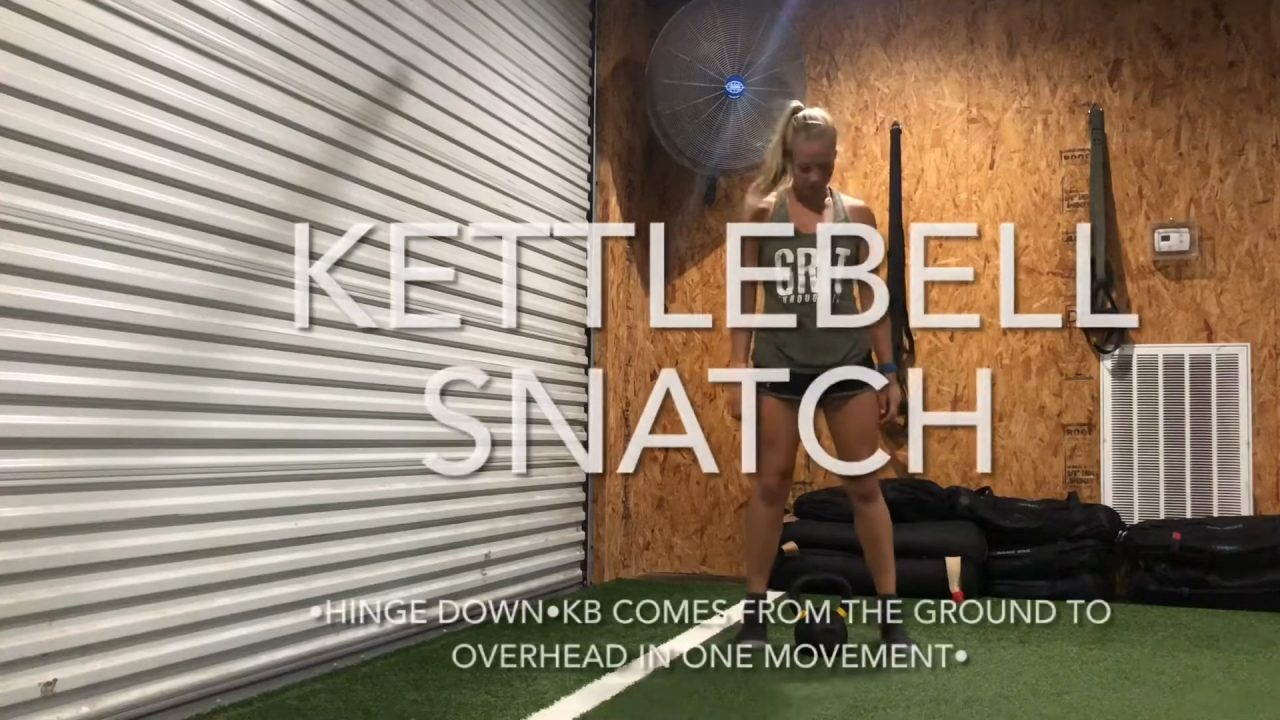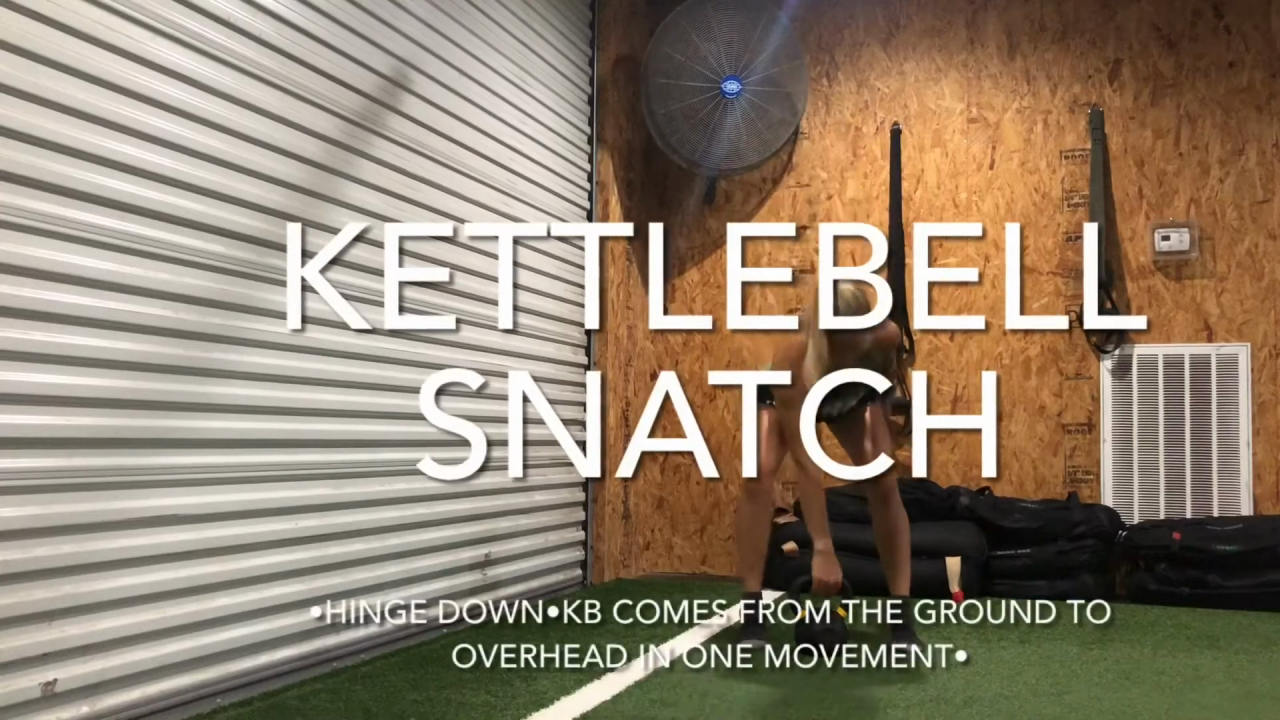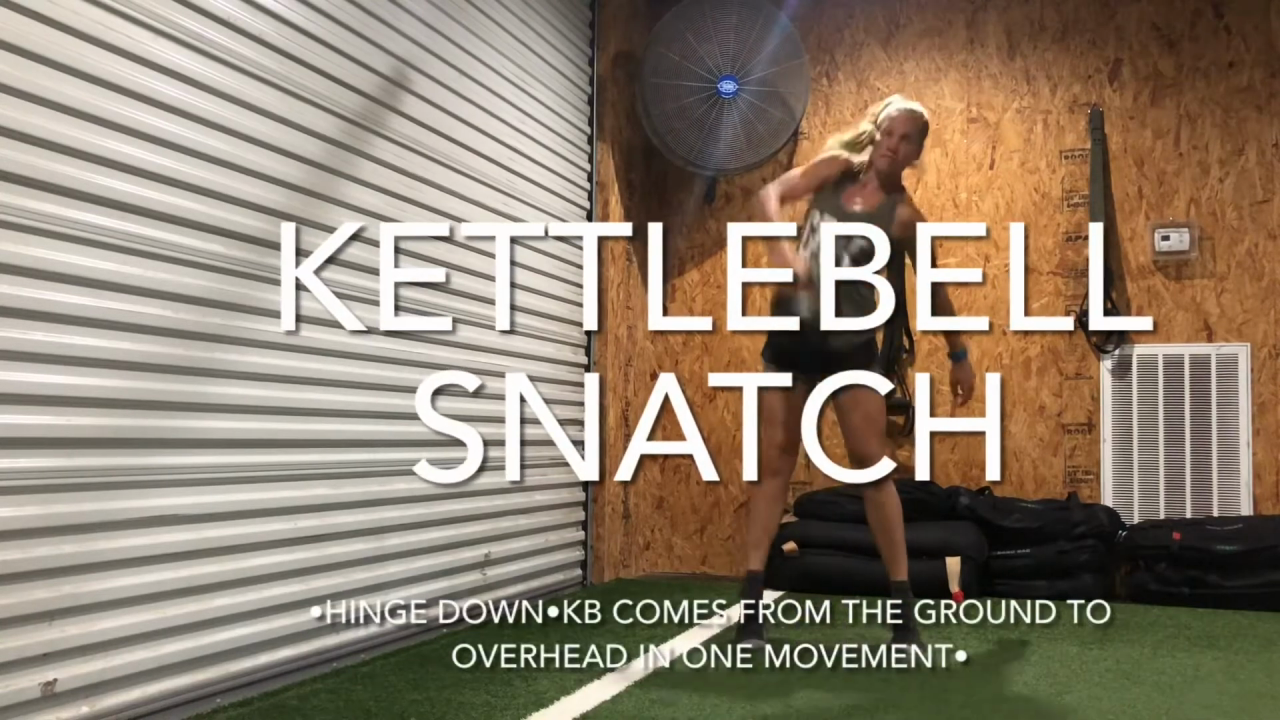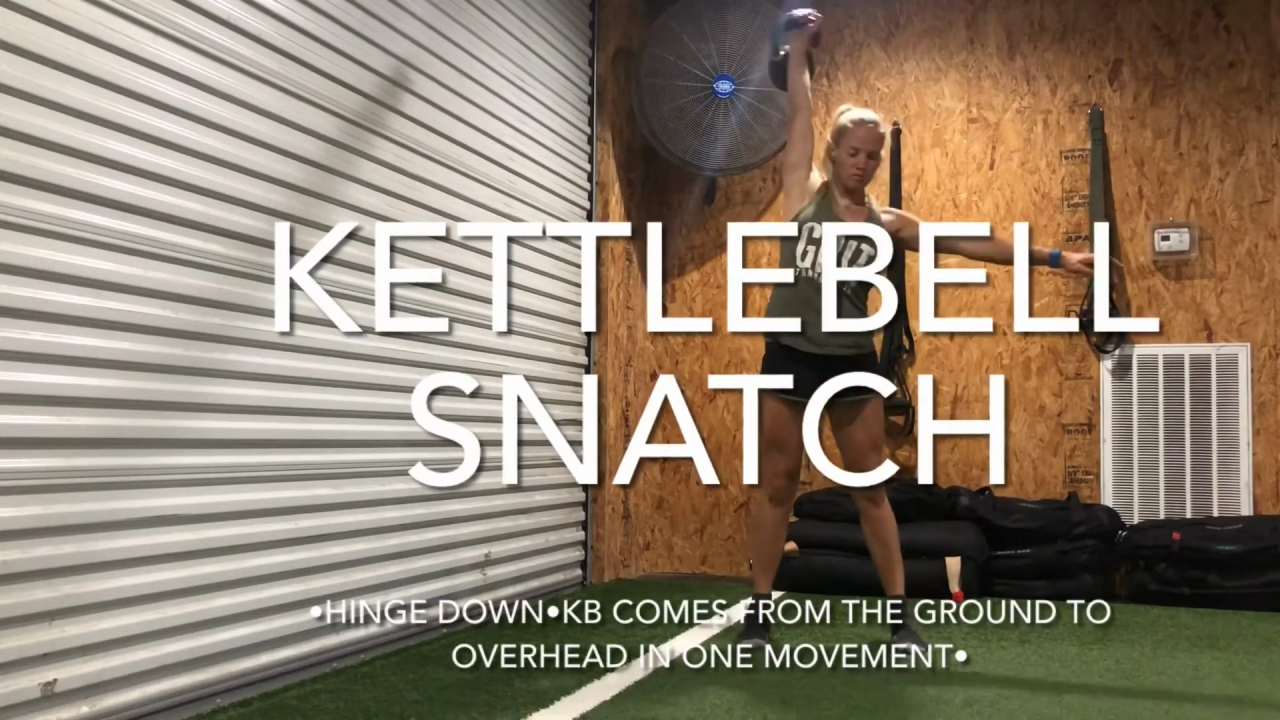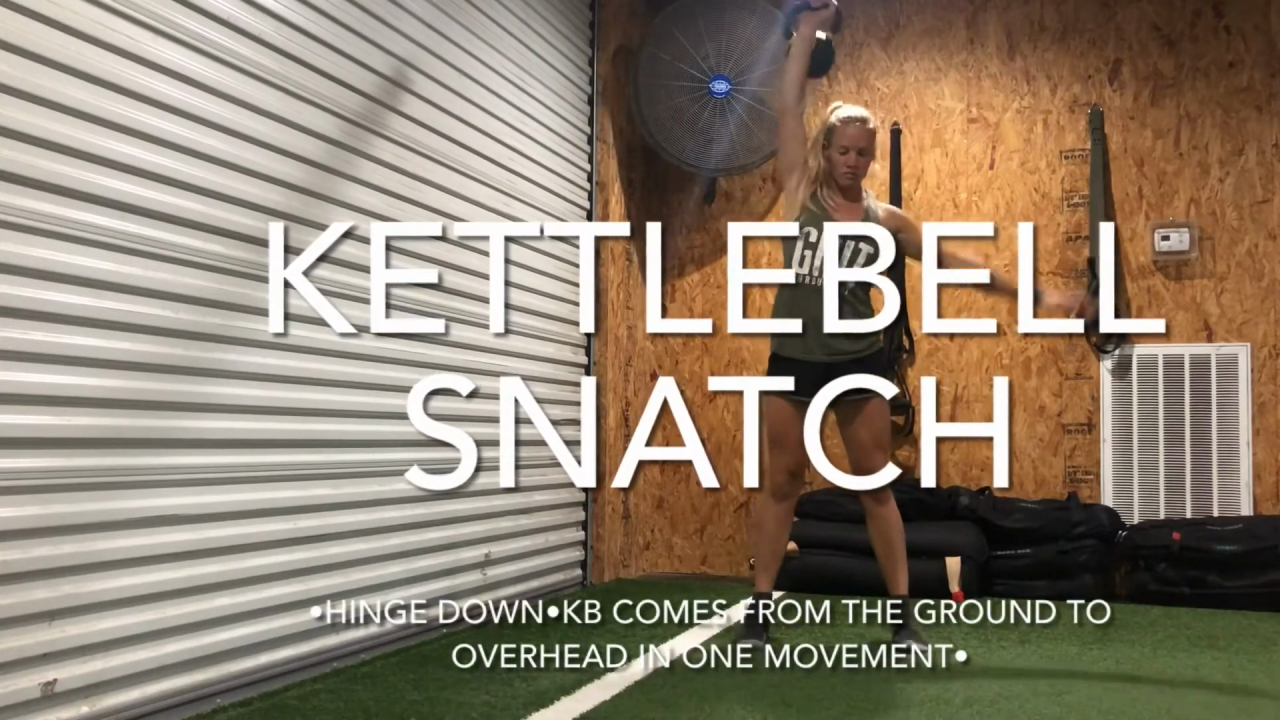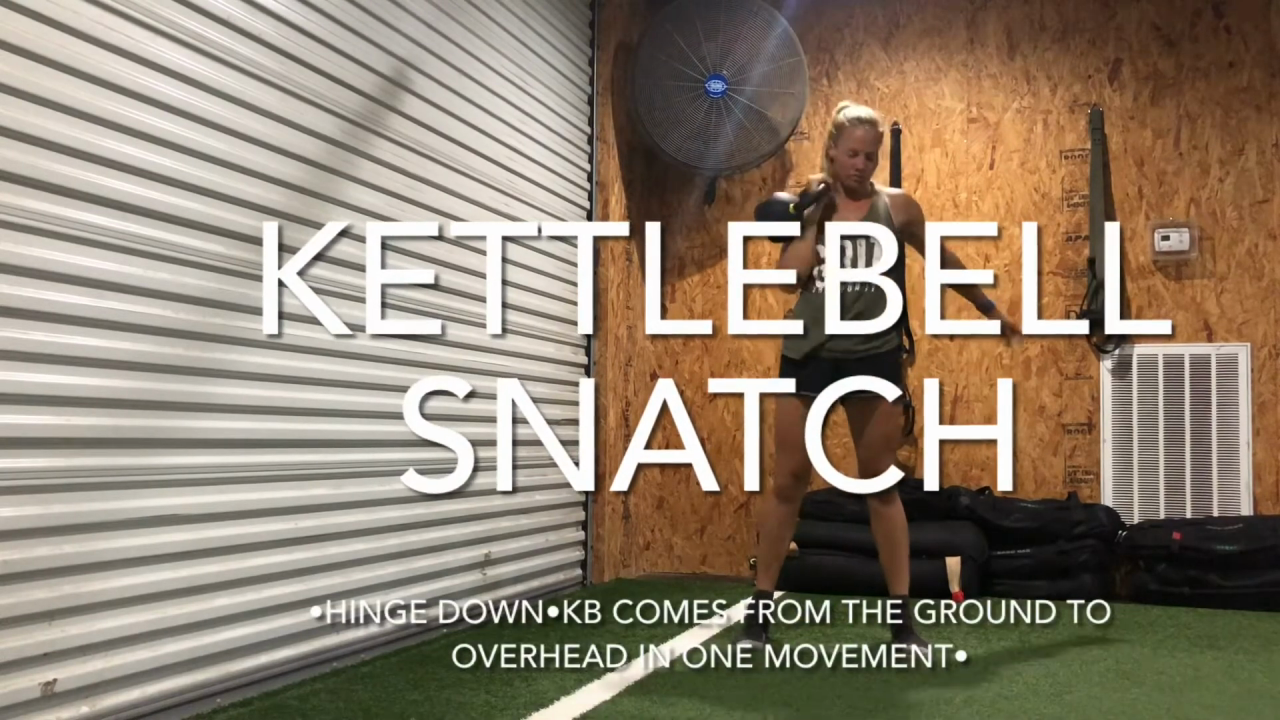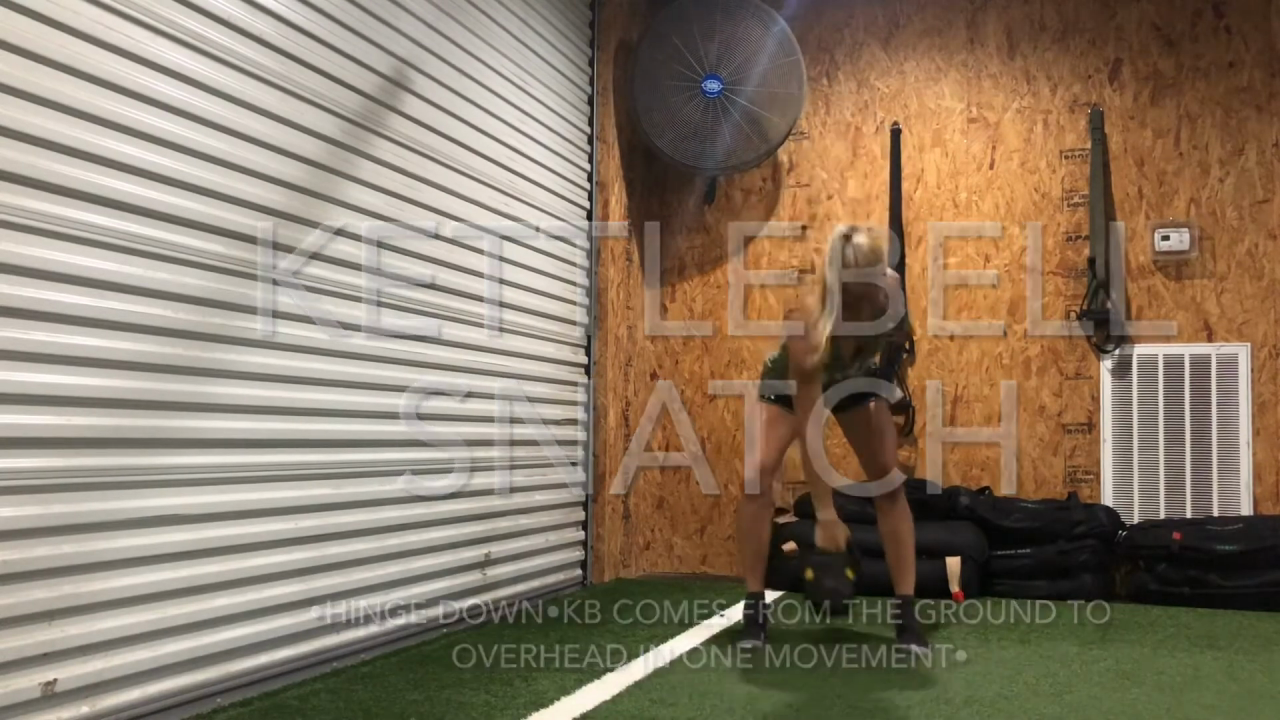
dt=0.7s
person 1, frame 1
left shoulder: (857, 215)
right shoulder: (759, 213)
left elbow: (873, 297)
right elbow: (743, 295)
left wrist: (888, 370)
right wrist: (740, 367)
left hip: (847, 363)
right hip: (779, 363)
left knee: (864, 486)
right knee: (772, 484)
left ankle: (891, 614)
right ankle: (755, 610)
person 1, frame 2
left shoulder: (884, 335)
right shoulder: (793, 358)
right elbow: (805, 462)
left wrist: (880, 426)
right wrist: (822, 548)
left hip: (851, 400)
right hip: (786, 399)
left knee: (883, 482)
right knee: (759, 473)
left ankle: (901, 614)
right ankle: (752, 610)
person 1, frame 3
left shoulder: (903, 214)
right shoulder: (833, 169)
left elbow: (932, 288)
right elbow: (771, 197)
left wrist: (959, 355)
right wrist: (783, 249)
left hip: (851, 345)
right hip: (791, 335)
left knee: (871, 467)
right knee: (774, 460)
left ankle: (902, 602)
right ankle: (753, 594)
person 1, frame 4
left shoulder: (889, 223)
right shoulder: (804, 190)
left elbow: (969, 243)
right elbow: (800, 112)
left wrist: (1053, 257)
right wrist: (797, 47)
left hip: (853, 361)
right hip: (789, 355)
left knee: (870, 488)
right knee: (776, 484)
left ankle: (898, 611)
right ankle: (759, 607)
person 1, frame 5
left shoulder: (888, 220)
right shoulder: (801, 191)
left elbow: (961, 262)
right elbow: (786, 110)
left wrist: (1033, 296)
left hip: (860, 361)
right hip: (794, 358)
left knee: (874, 487)
right knee: (780, 483)
left ankle: (902, 613)
right ankle: (760, 607)
person 1, frame 6
left shoulder: (898, 206)
right shoulder: (809, 209)
left elbow: (945, 262)
right elbow: (789, 276)
left wrist: (993, 311)
right wrist: (812, 218)
left hip: (875, 356)
right hip: (807, 356)
left knee: (880, 484)
right knee: (788, 480)
left ankle: (901, 613)
right ankle: (761, 605)
person 1, frame 7
left shoulder: (888, 292)
right shoulder: (810, 326)
right elbow: (806, 425)
right wrist: (825, 512)
left hip: (857, 385)
right hip: (789, 385)
left knee: (888, 482)
right knee: (757, 478)
left ankle: (905, 614)
right ankle: (755, 611)
